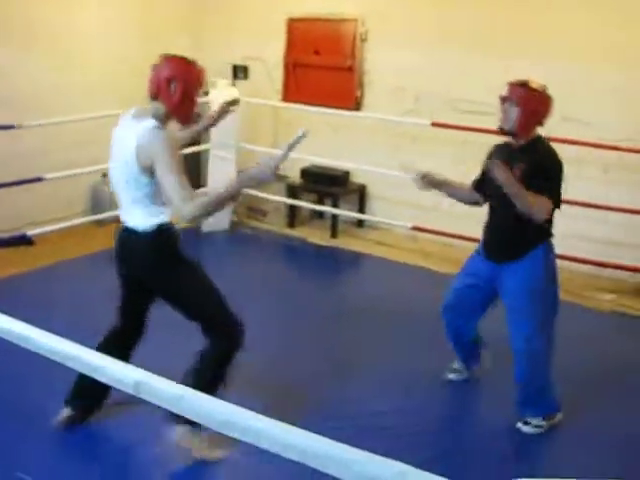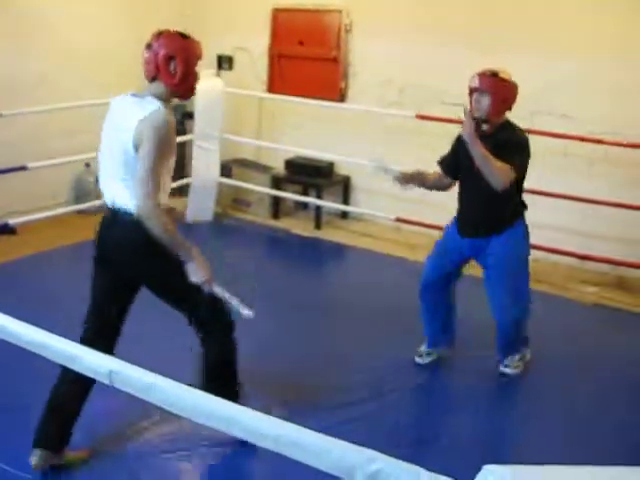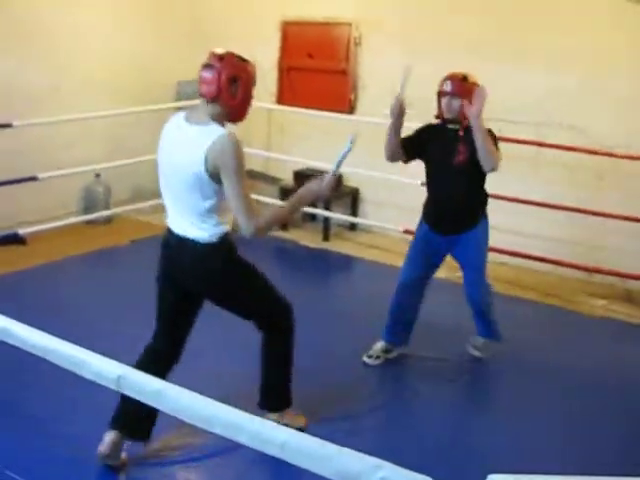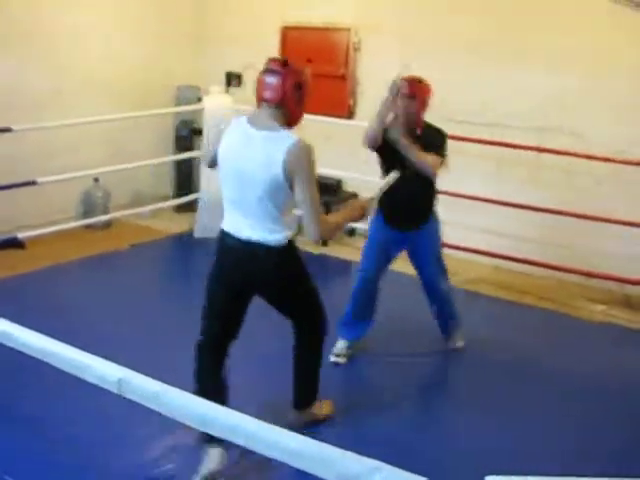
dt=0.4s
person 1, frame 1
left shoulder: (132, 120)
right shoulder: (153, 139)
right elbow: (189, 211)
left wrist: (212, 120)
right wrist: (248, 178)
left hip: (128, 244)
right hip: (156, 248)
left knee: (127, 327)
right knee: (226, 332)
left ankle: (77, 405)
right ankle: (186, 420)
person 1, frame 2
left shoulder: (122, 103)
right shoulder: (158, 119)
right elbow: (146, 205)
right wrist: (192, 257)
left hip: (110, 231)
right hip: (139, 236)
left knee: (96, 337)
right knee: (215, 320)
left ankle: (47, 445)
person 1, frame 3
left shoulder: (174, 123)
right shoulder: (223, 143)
right elbow: (251, 226)
right wrist: (307, 195)
left hip: (173, 250)
right hip: (210, 257)
left knee: (163, 343)
right knee: (278, 317)
left ankle: (119, 432)
right ankle: (275, 408)
person 1, frame 4
left shoulder: (233, 127)
right shoulder: (295, 149)
left elbow: (210, 161)
right elbow: (318, 232)
right wrist: (353, 211)
left hip: (231, 254)
right hip: (275, 258)
left knee: (211, 348)
right knee: (309, 321)
left ankle: (214, 445)
right ankle: (306, 405)
person 2, frame 1
left shoulder: (544, 158)
right shoulder: (499, 153)
left elbow: (541, 213)
right elbow: (477, 195)
left wrist: (510, 184)
right wrist: (438, 183)
left hip: (528, 259)
right hip: (489, 254)
left knee: (529, 337)
right knee: (456, 307)
left ankle: (542, 409)
right ankle: (469, 360)
person 2, frame 2
left shoulder: (514, 139)
right shoulder: (465, 138)
left elbow: (501, 181)
right elbow: (444, 179)
left wrist: (474, 143)
right wrist: (415, 178)
left hip: (504, 234)
right hip: (464, 227)
left knee: (507, 300)
right knee: (433, 281)
left ankle: (515, 350)
right ankle: (437, 342)
person 2, frame 3
left shoulder: (480, 135)
right shoulder: (430, 133)
left elbow: (490, 165)
right elbow: (393, 154)
left wrist: (476, 121)
right wrist: (396, 119)
left hip: (470, 229)
right hip: (433, 226)
left knee: (476, 288)
right knee: (409, 283)
left ankle: (485, 334)
right ankle: (393, 341)
person 2, frame 4
left shoulder: (434, 136)
right shoulder: (388, 130)
left elbow: (431, 169)
right elbow: (370, 140)
left wrist: (400, 140)
right wrist: (387, 103)
left hip: (423, 223)
right hip: (387, 220)
left knee: (435, 279)
right knee: (366, 278)
left ankle: (450, 327)
right ankle: (347, 337)
